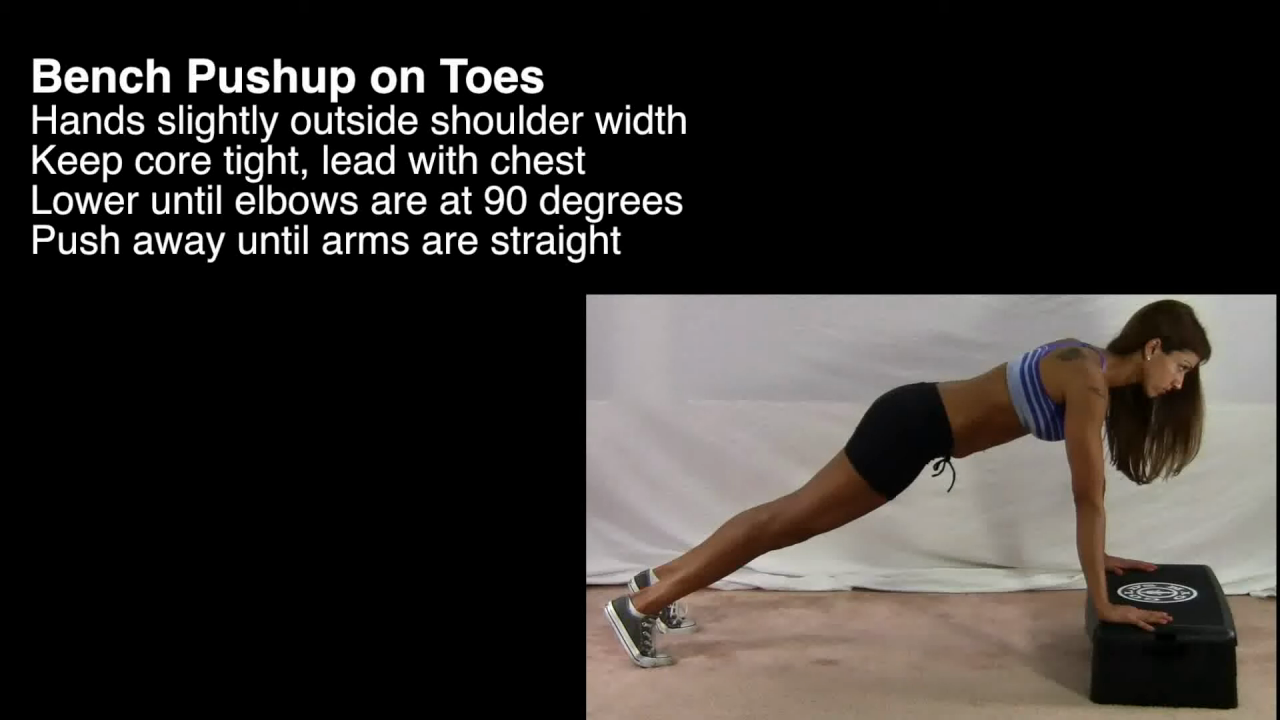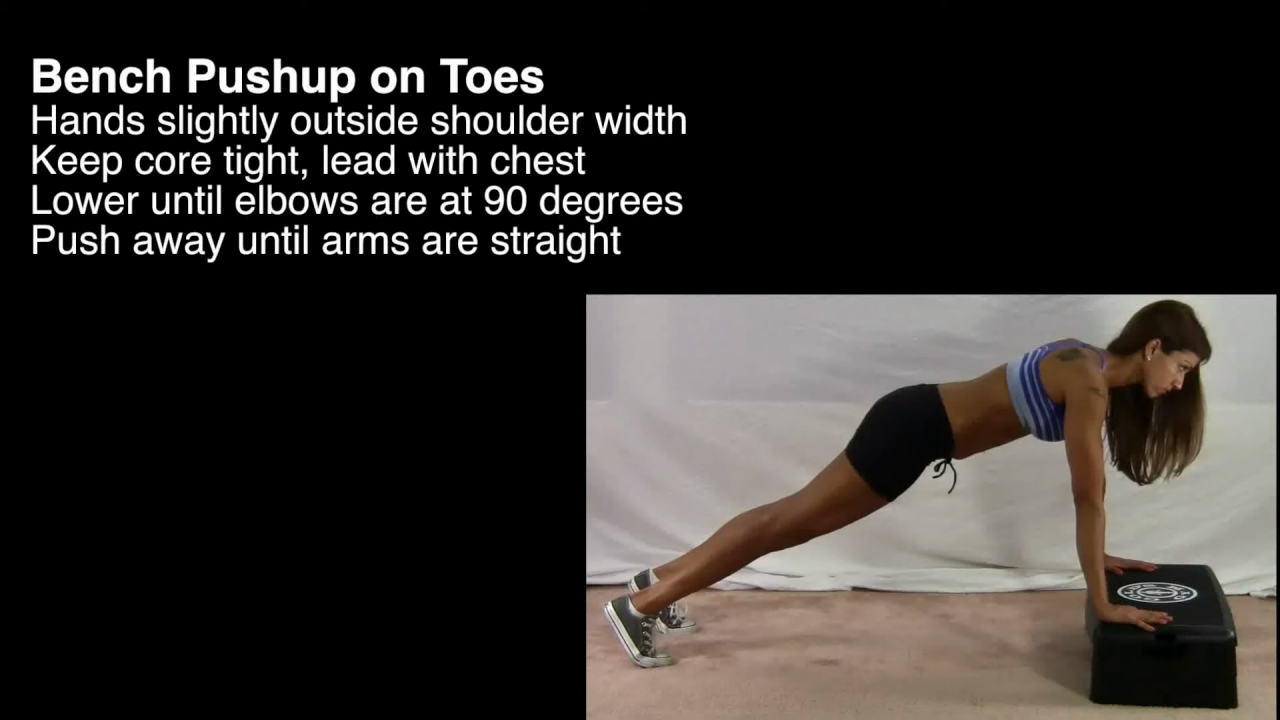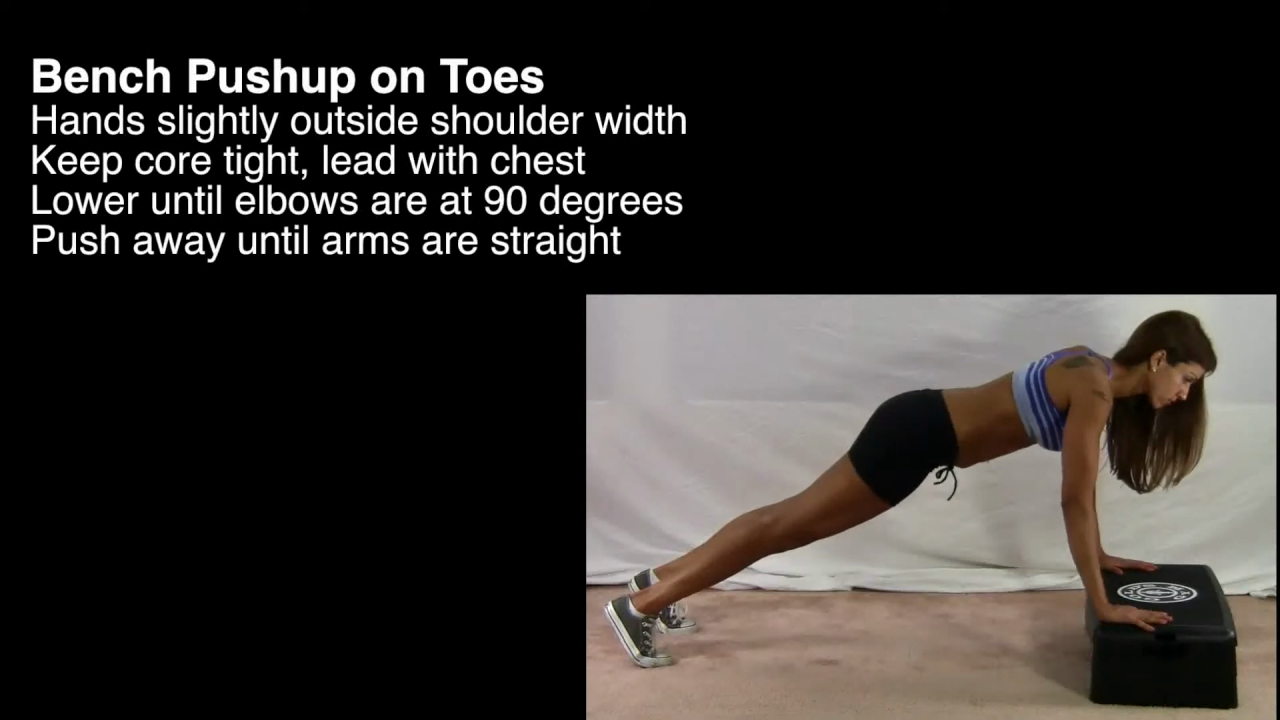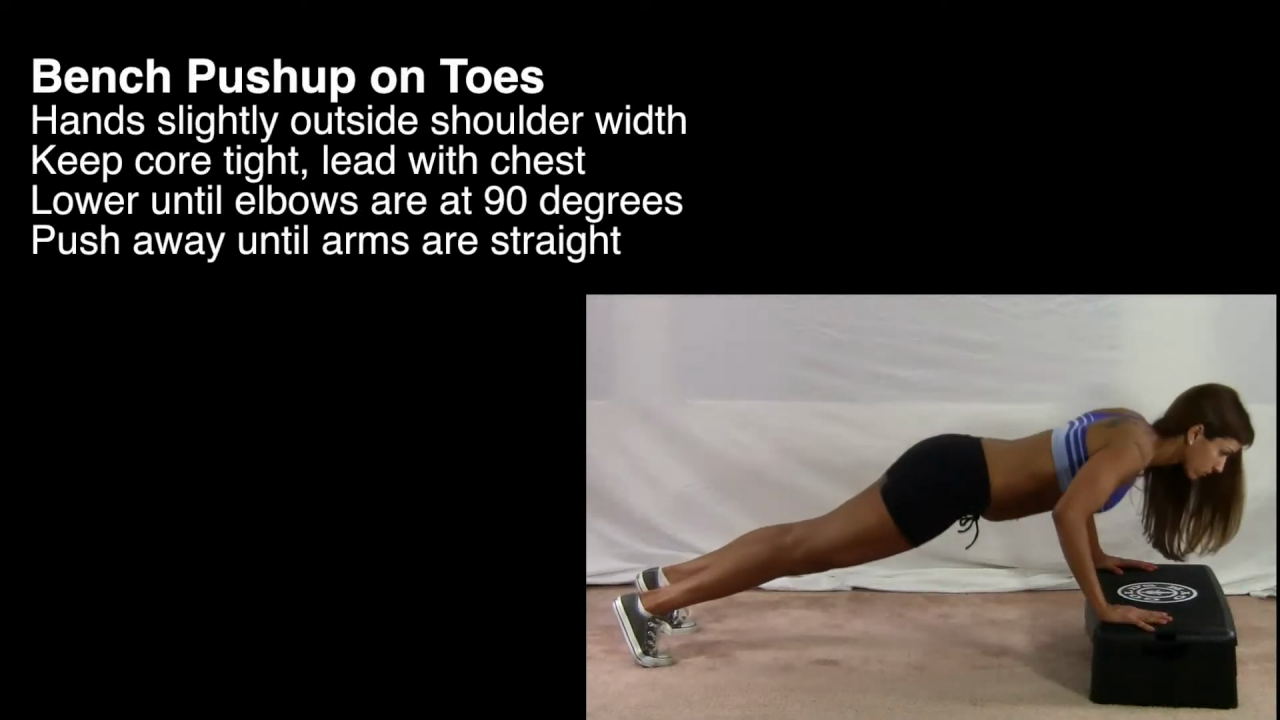
dt=0.4s
person 1, frame 1
left shoulder: (1095, 366)
right shoulder: (1090, 384)
left elbow: (1086, 488)
right elbow: (1089, 497)
left wrist: (1101, 558)
right wrist: (1104, 604)
left hip: (920, 416)
right hip: (914, 427)
left knee: (790, 514)
right knee: (790, 521)
left ankle: (659, 580)
right ankle: (641, 602)
person 1, frame 2
left shoulder: (1095, 367)
right shoulder: (1090, 383)
left elbow: (1086, 491)
right elbow: (1089, 498)
left wrist: (1098, 556)
right wrist: (1103, 604)
left hip: (921, 419)
right hip: (916, 430)
left knee: (789, 516)
right knee: (789, 524)
left ankle: (659, 580)
right ankle: (641, 606)
person 1, frame 3
left shoulder: (1100, 374)
right shoulder: (1095, 391)
left elbow: (1078, 491)
right elbow: (1076, 502)
left wrist: (1099, 557)
right wrist: (1102, 604)
left hip: (924, 424)
right hip: (918, 435)
left knee: (789, 519)
right knee: (789, 525)
left ankle: (658, 582)
right ankle: (641, 604)
person 1, frame 4
left shoulder: (1135, 430)
right shoulder: (1133, 446)
right elbow: (1067, 515)
left wrist: (1103, 560)
right wrist: (1103, 607)
left hip: (954, 467)
right hip: (951, 480)
left knee: (807, 539)
right knee: (808, 549)
left ankle: (667, 579)
right ankle: (649, 605)
